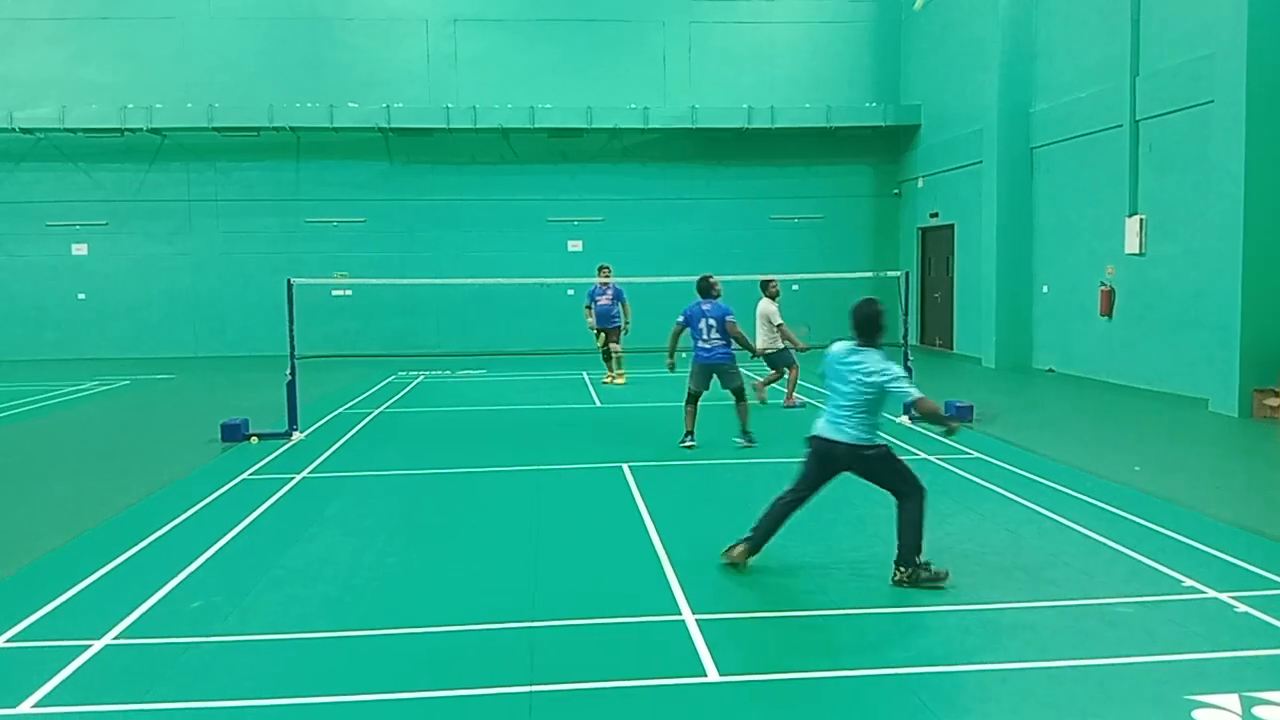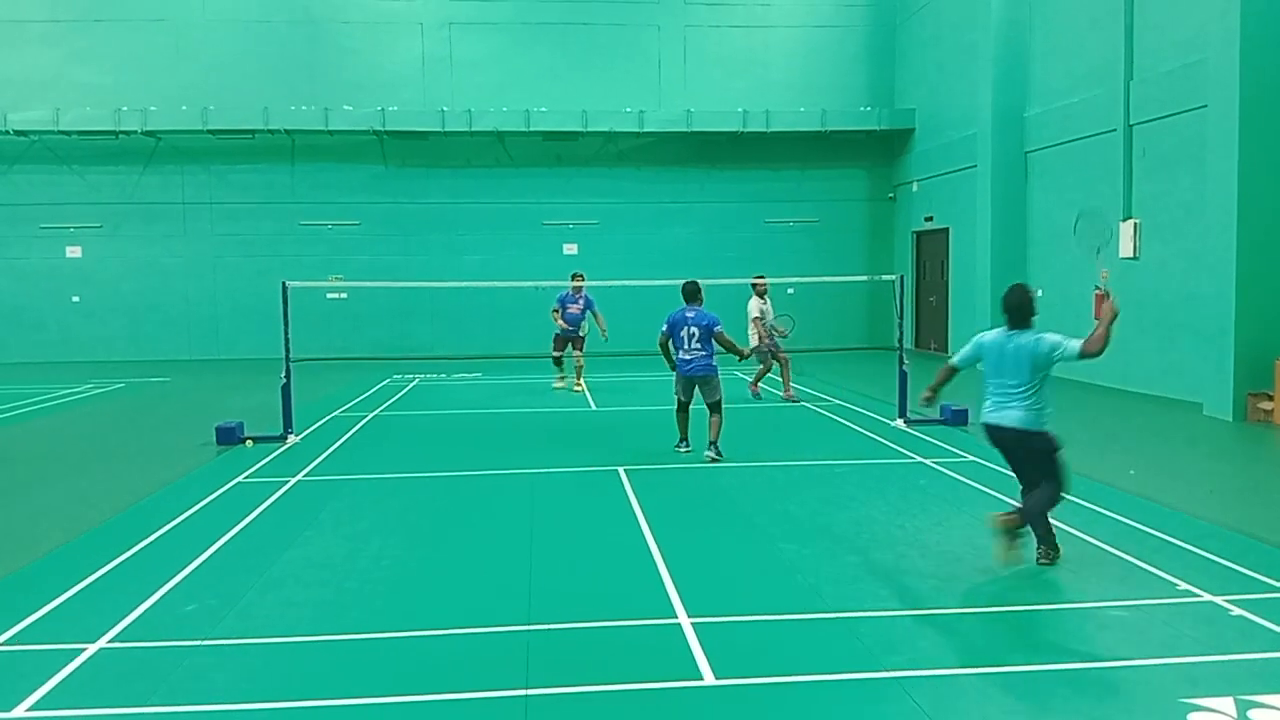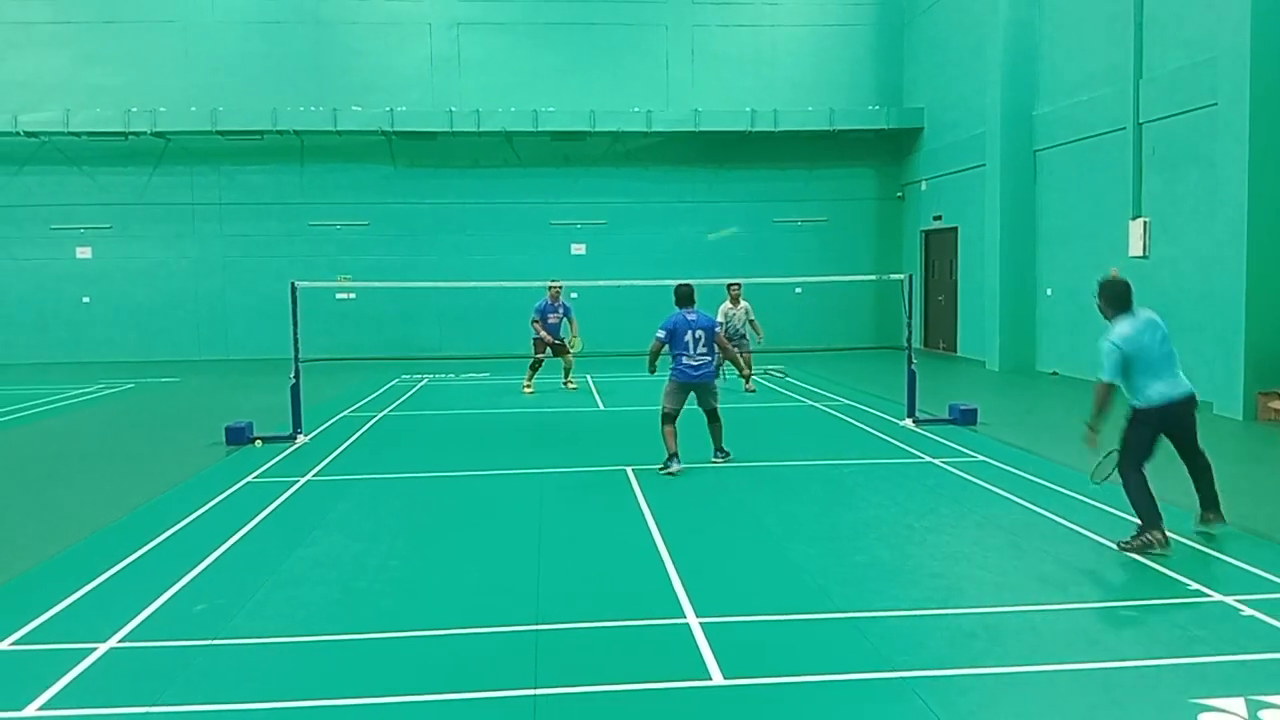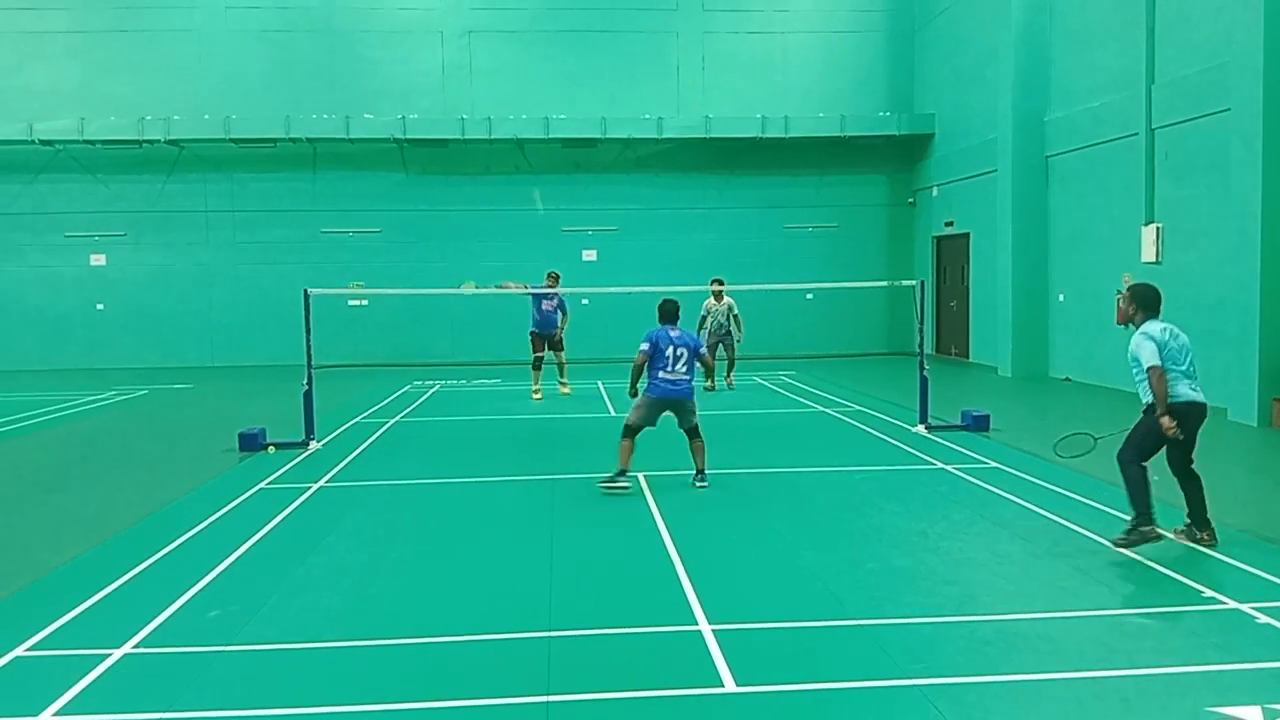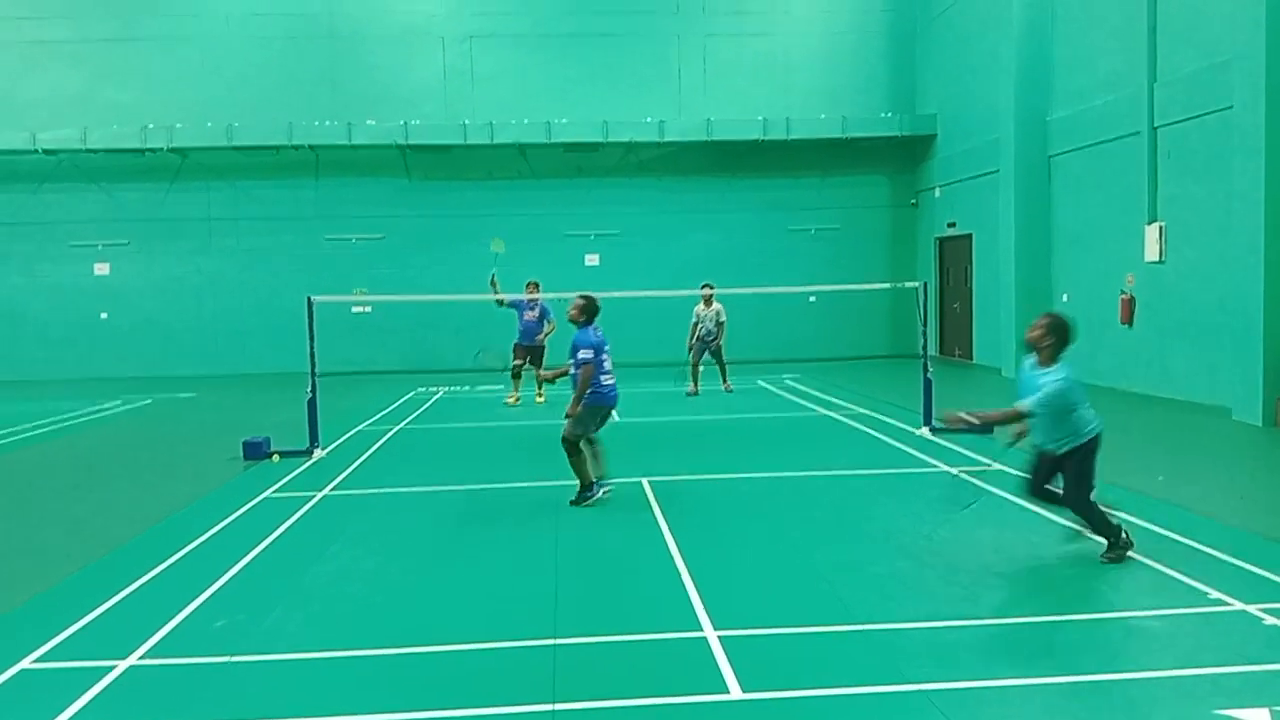
dt=0.5s
person 1, frame 1
left shoulder: (835, 352)
right shoulder: (886, 370)
right elbow: (924, 407)
right wrist: (946, 423)
left hip: (822, 439)
right hip: (861, 448)
left knee: (796, 495)
right knee: (912, 493)
left ankle: (746, 547)
right ankle: (907, 567)
person 1, frame 2
left shoulder: (985, 340)
right shoulder: (1043, 343)
left elbow: (951, 367)
right elbow: (1093, 349)
left wrist: (932, 391)
right wrist: (1108, 318)
left hip: (993, 424)
right hip: (1026, 428)
left knee: (1032, 483)
right knee: (1053, 484)
left ankle: (1046, 545)
right ankle: (1012, 521)
person 1, frame 3
left shoulder: (1113, 341)
right shoulder: (1149, 317)
left elbow: (1105, 387)
left wrist: (1092, 424)
left hip: (1152, 408)
right hip: (1183, 398)
left knee: (1129, 466)
right knee: (1191, 451)
left ankle: (1153, 532)
right ankle: (1211, 511)
person 1, frame 4
left shoulder: (1143, 337)
right shoulder: (1174, 332)
left elbow: (1157, 374)
left wrist: (1163, 414)
left hip: (1172, 408)
right hip: (1195, 405)
left knee: (1129, 457)
right knee: (1181, 465)
left ankle: (1143, 525)
right ankle: (1201, 528)
person 1, frame 5
left shoulder: (1057, 382)
right shoulder: (1031, 363)
left elbow: (1017, 413)
left wrist: (970, 420)
right wrist: (1027, 426)
left hip: (1080, 441)
right hip: (1051, 441)
left knee: (1075, 500)
right knee: (1035, 487)
left ankle: (1117, 538)
right ankle: (1093, 517)
person 2, frame 1
left shoulder: (690, 310)
right shoulder: (724, 309)
left elbow: (676, 333)
right elbow: (735, 333)
left wrist: (670, 357)
right wrist: (752, 350)
left hip: (701, 360)
right hip: (724, 359)
left knee: (692, 397)
right knee: (739, 394)
left ankle: (688, 436)
right ankle: (745, 433)
person 2, frame 2
left shoulder: (674, 316)
right shoulder: (709, 317)
left elbow: (662, 342)
right elbow: (725, 342)
left wrist: (671, 361)
right wrist: (742, 353)
left hip: (683, 370)
right hip: (706, 370)
left knee: (682, 405)
right knee: (715, 409)
left ankle: (683, 441)
right ankle: (712, 446)
person 2, frame 3
left shoulder: (671, 321)
right shoulder: (708, 320)
left elbow: (656, 348)
right elbow: (725, 347)
left wrist: (651, 364)
right wrist: (742, 368)
left hip: (680, 377)
right hip: (706, 376)
left knee: (668, 418)
right knee: (712, 413)
left ankle: (673, 458)
right ankle: (718, 451)
person 2, frame 4
left shoulder: (653, 335)
right shoulder: (692, 337)
left elbow: (640, 362)
right elbow: (709, 365)
left wrist: (632, 387)
right wrist: (709, 375)
left hip: (657, 393)
right hip: (684, 394)
left knee: (629, 431)
right knee: (693, 432)
left ankle: (621, 475)
right ankle: (701, 474)
person 2, frame 5
left shoulder: (583, 337)
right shoulder: (594, 333)
left elbow: (587, 372)
left wrist: (574, 403)
right wrist: (554, 373)
left hip: (594, 398)
right hip: (606, 395)
left knee: (569, 440)
right knee: (588, 437)
left ankle: (588, 489)
right ankle: (599, 481)
